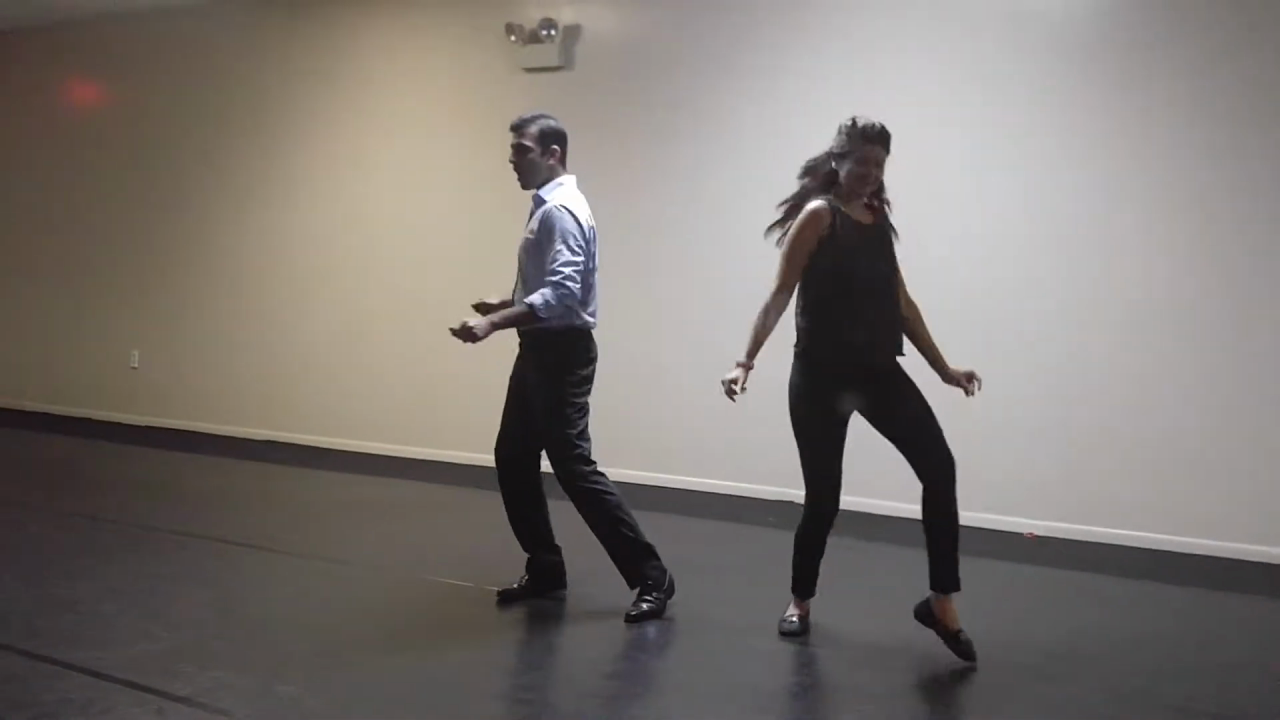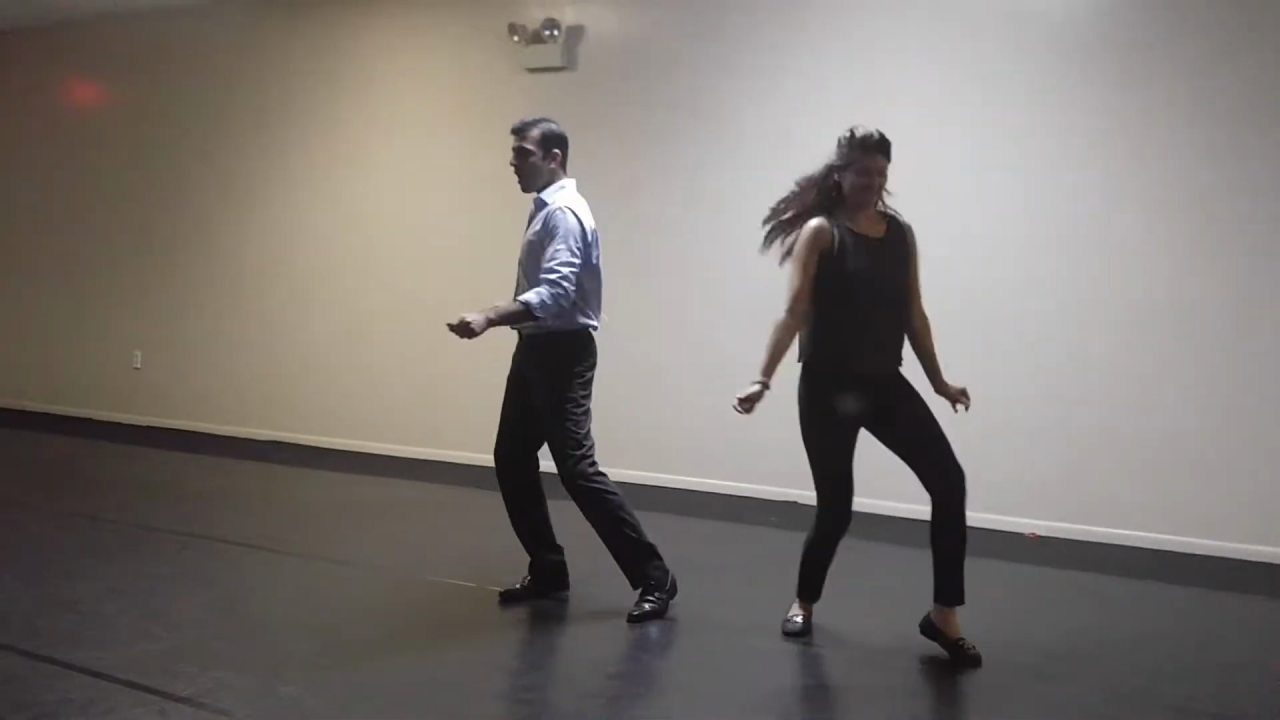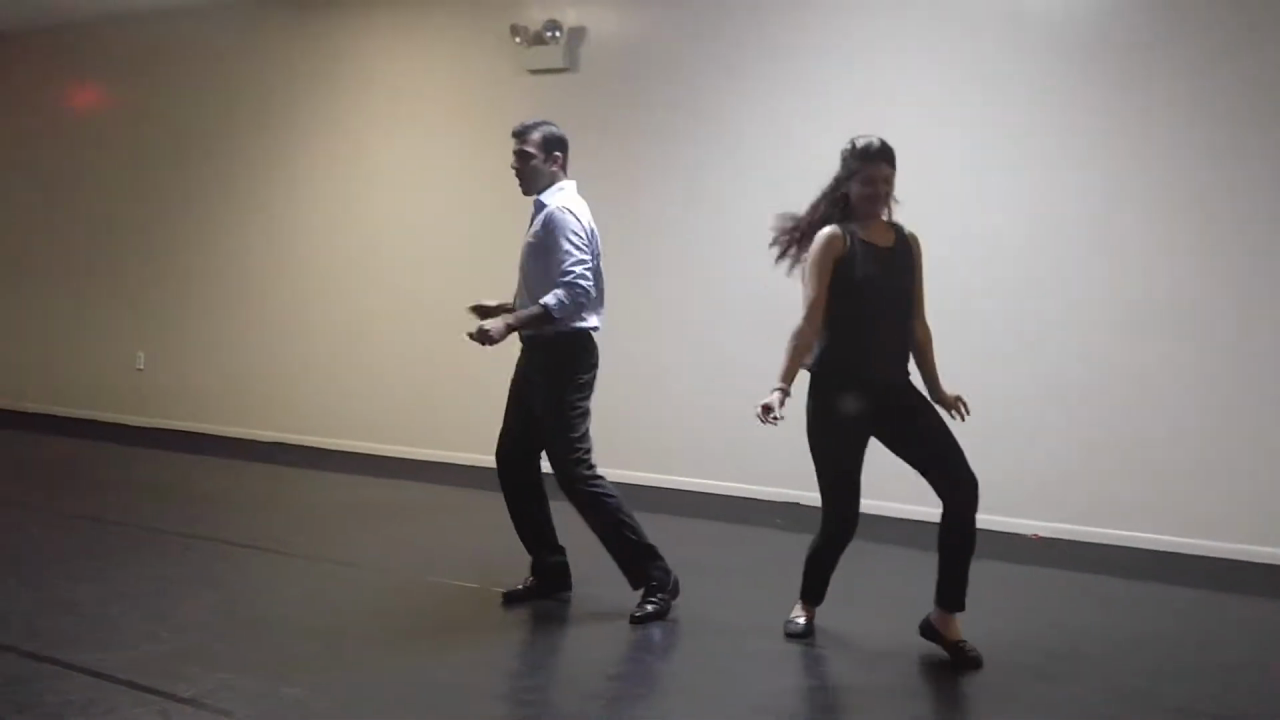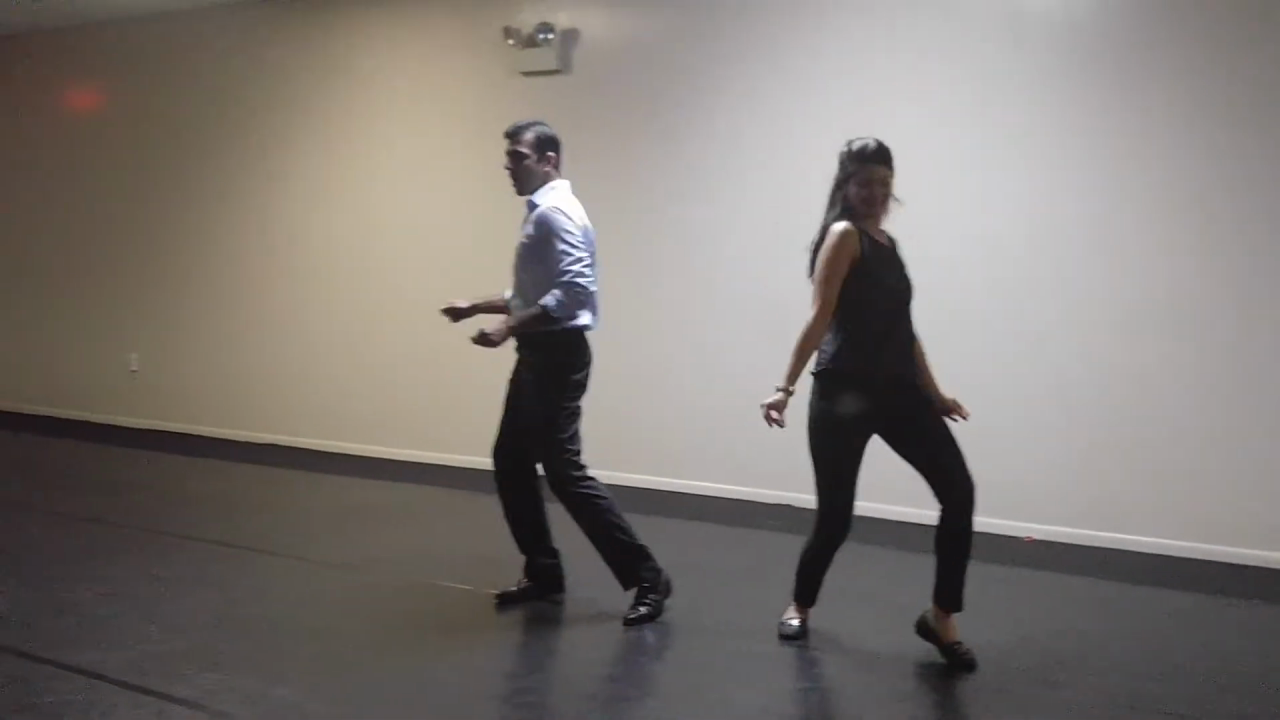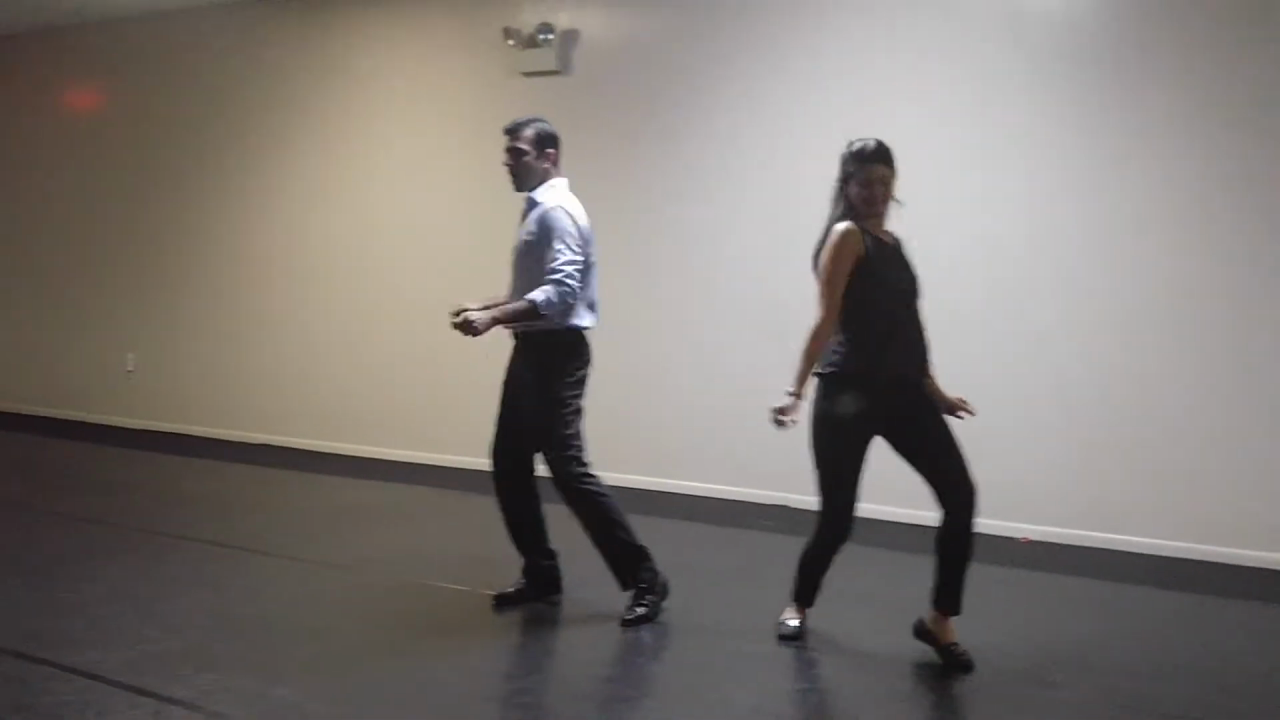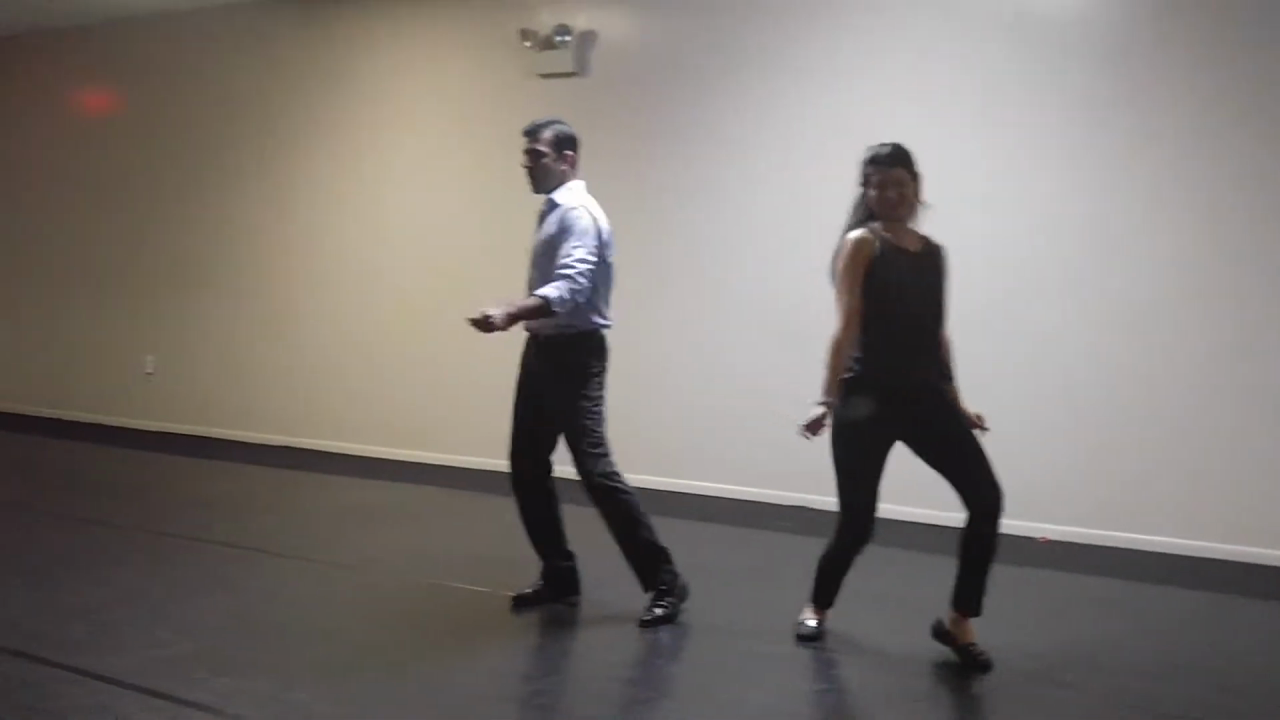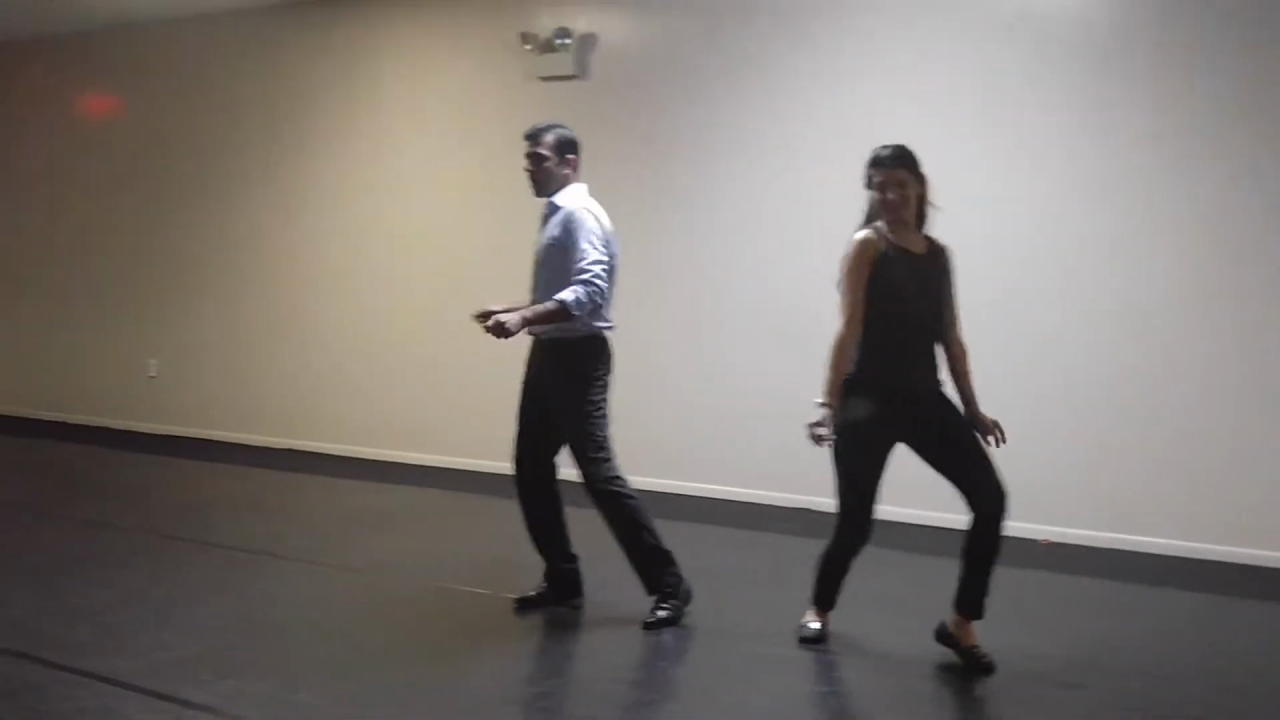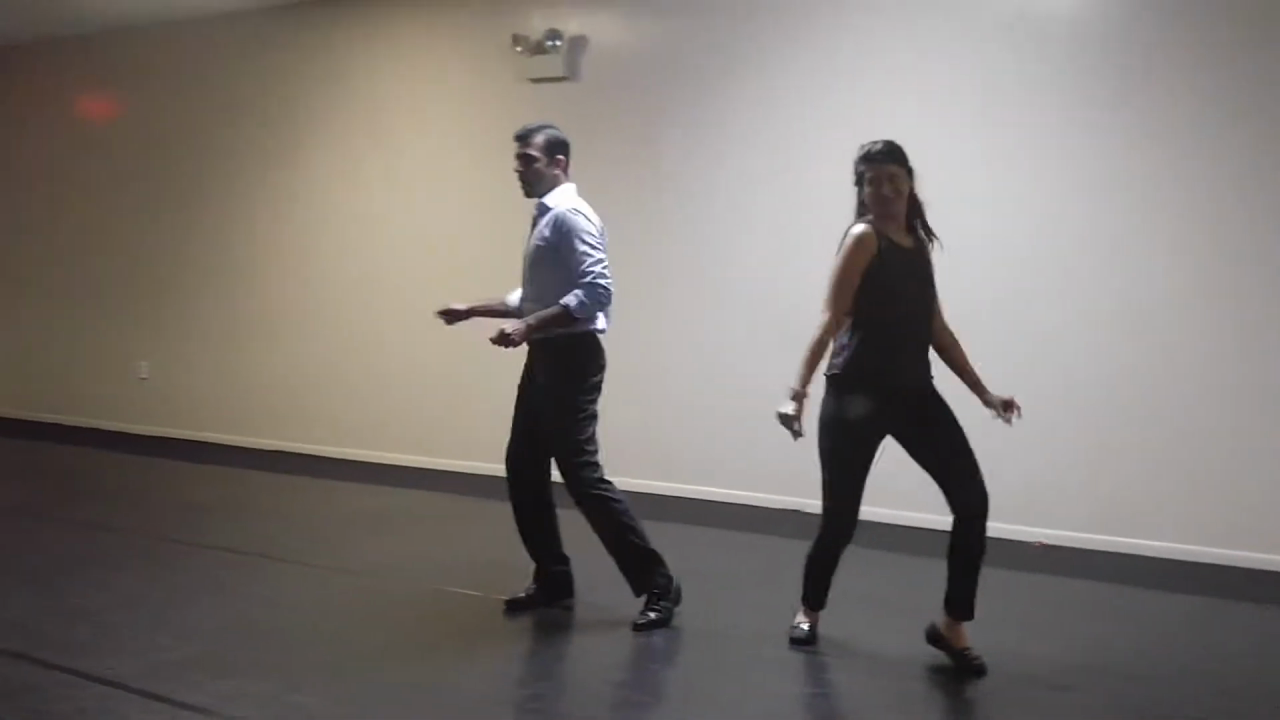
dt=0.1s
person 1, frame 1
left shoulder: (882, 223)
right shoulder: (816, 216)
left elbow: (899, 301)
right elbow: (780, 295)
left wrist: (941, 366)
right wrist: (746, 363)
left hip: (881, 371)
right hip: (821, 375)
left knee: (939, 470)
right knee: (822, 499)
left ankle: (941, 602)
right ankle: (799, 602)
person 1, frame 2
left shoulder: (901, 234)
right shoulder: (819, 231)
left elbow: (912, 313)
right elbow: (796, 313)
left wrist: (939, 380)
right wrist: (763, 380)
left hip: (885, 383)
right hip: (827, 386)
left knee: (949, 483)
right knee: (836, 511)
left ankle: (944, 615)
right ankle: (803, 603)
person 1, frame 3
left shoulder: (907, 244)
right shoulder: (831, 238)
left elbow: (915, 323)
right elbow: (812, 320)
left wrist: (937, 390)
right wrist: (782, 387)
left hip: (894, 390)
right hip: (838, 391)
left knee: (962, 490)
right knee: (841, 517)
left ankle: (943, 617)
right ankle: (806, 605)
person 1, frame 4
left shoulder: (889, 243)
right shoulder: (842, 236)
right elbow: (820, 317)
left wrist: (933, 393)
right wrist: (786, 387)
left hip: (898, 390)
right hip: (843, 390)
left knee: (959, 491)
right knee: (835, 518)
left ankle: (941, 617)
right ankle: (800, 606)
person 1, frame 5
left shoulder: (894, 245)
right shoulder: (846, 237)
right elbow: (827, 319)
left wrist: (934, 390)
right wrist: (797, 390)
left hip: (902, 392)
right hip: (848, 392)
left knee: (959, 496)
right knee: (836, 519)
left ankle: (938, 620)
right ankle: (798, 606)
person 1, frame 6
left shoulder: (933, 253)
right shoulder: (860, 244)
right elbow: (848, 328)
left wrist: (954, 403)
right wrist: (827, 400)
left hip: (923, 398)
right hip: (867, 397)
left knee: (986, 499)
right knee: (856, 524)
left ankle: (958, 620)
right ankle: (816, 607)
person 1, frame 7
left shoulder: (938, 255)
right shoulder: (867, 244)
left elbow: (950, 337)
right elbow: (851, 330)
left wrist: (973, 409)
right wrist: (829, 404)
left hip: (923, 398)
right hip: (866, 399)
left knee: (991, 501)
right knee: (856, 524)
left ankle: (961, 623)
right ankle: (819, 609)
person 1, frame 8
left shoulder: (919, 244)
right shoulder: (863, 237)
left elbow: (935, 327)
right elbow: (831, 320)
left wrist: (982, 392)
right wrist: (799, 392)
left hip: (915, 393)
right hip: (858, 394)
left knee: (972, 501)
right knee: (839, 520)
left ankle: (952, 625)
right ankle: (809, 610)
person 2, frame 1
left shoulder: (560, 209)
right shoulder: (546, 207)
left elbow: (560, 294)
left wrist: (492, 323)
right wrist: (500, 305)
left hip: (562, 353)
right hip: (538, 351)
left knee: (575, 469)
right knee: (513, 458)
left ankle: (652, 578)
right ankle: (545, 569)
person 2, frame 2
left shoulder: (562, 212)
right shoulder: (546, 209)
left elbow: (556, 294)
left wrist: (489, 318)
right wrist: (502, 312)
left hip: (561, 354)
right hip: (536, 352)
left knee: (577, 469)
right knee: (511, 459)
left ankle: (653, 578)
right ankle: (547, 569)
person 2, frame 3
left shoulder: (564, 213)
right shoulder: (547, 212)
left elbow: (573, 293)
left wrist: (509, 324)
right wrist: (500, 309)
left hip: (563, 356)
right hip: (539, 354)
left knee: (574, 470)
right knee: (514, 461)
left ankle: (656, 578)
right ankle: (550, 571)
person 2, frame 4
left shoulder: (557, 212)
right shoulder: (539, 212)
left elbow: (573, 290)
left wrist: (508, 327)
right wrist: (479, 306)
left hip: (557, 355)
right hip: (536, 354)
left knee: (565, 471)
right knee: (510, 463)
left ankle: (647, 579)
right ankle: (543, 573)
person 2, frame 5
left shoulder: (558, 210)
right shoulder: (536, 210)
left elbow: (560, 290)
left wrist: (494, 317)
right wrist: (487, 308)
left hip: (557, 354)
right hip: (530, 352)
left knee: (568, 470)
right knee: (509, 463)
left ankle: (645, 581)
right ankle: (541, 574)
person 2, frame 6
left shoulder: (577, 212)
right shoulder: (553, 212)
left elbow: (572, 290)
left wrist: (510, 314)
right wrist: (511, 312)
left hip: (573, 354)
right hip: (543, 351)
left knee: (594, 468)
right knee: (526, 465)
left ankle: (665, 583)
right ankle: (559, 576)
person 2, frame 7
left shoulder: (581, 215)
right shoulder: (555, 216)
left elbow: (590, 291)
left wrist: (525, 318)
right wrist: (510, 312)
left hip: (578, 357)
right hip: (547, 355)
left knee: (597, 472)
right knee: (531, 468)
left ankle: (668, 585)
right ankle: (562, 577)
person 2, frame 8
left shoulder: (572, 216)
right shoulder: (544, 218)
left elbow: (594, 292)
left wrist: (528, 326)
right wrist: (474, 310)
left hip: (572, 358)
right hip: (544, 359)
left knee: (582, 476)
right knee: (523, 469)
left ankle: (658, 587)
right ankle: (552, 579)
